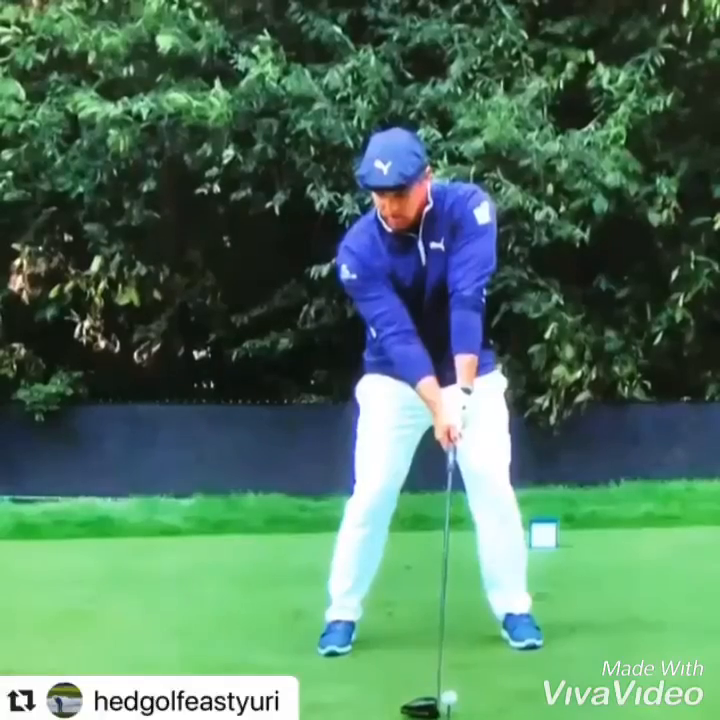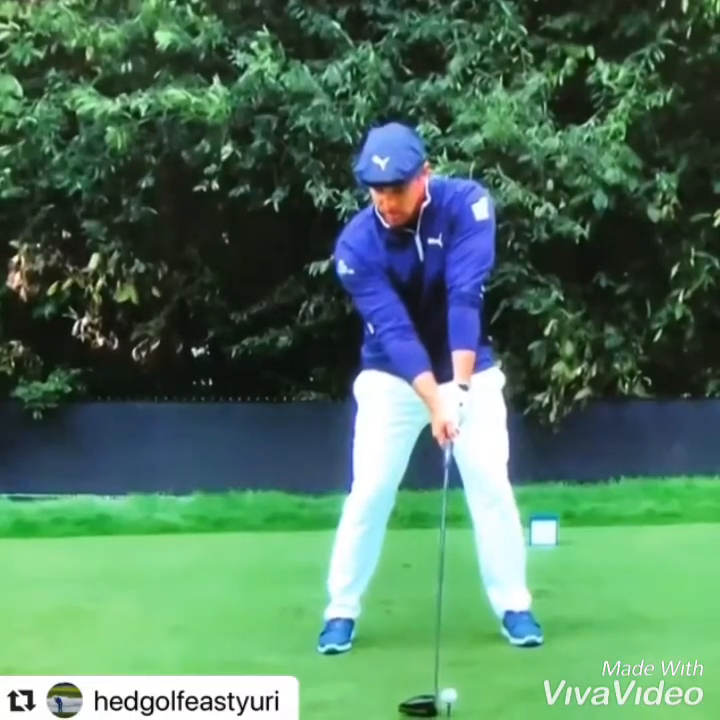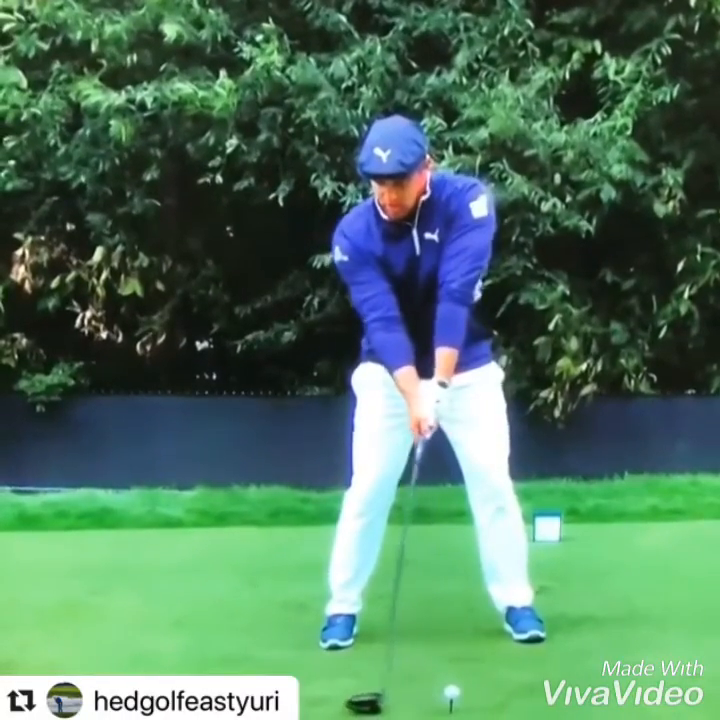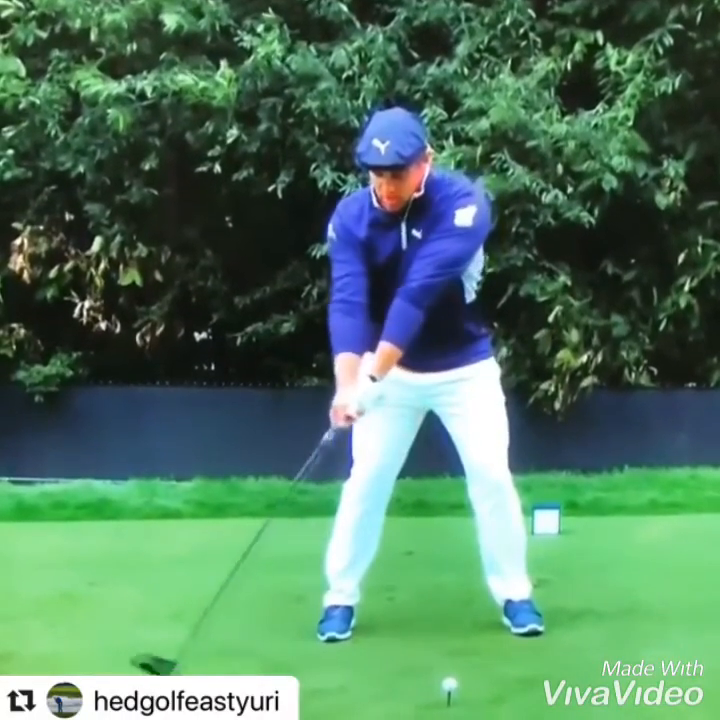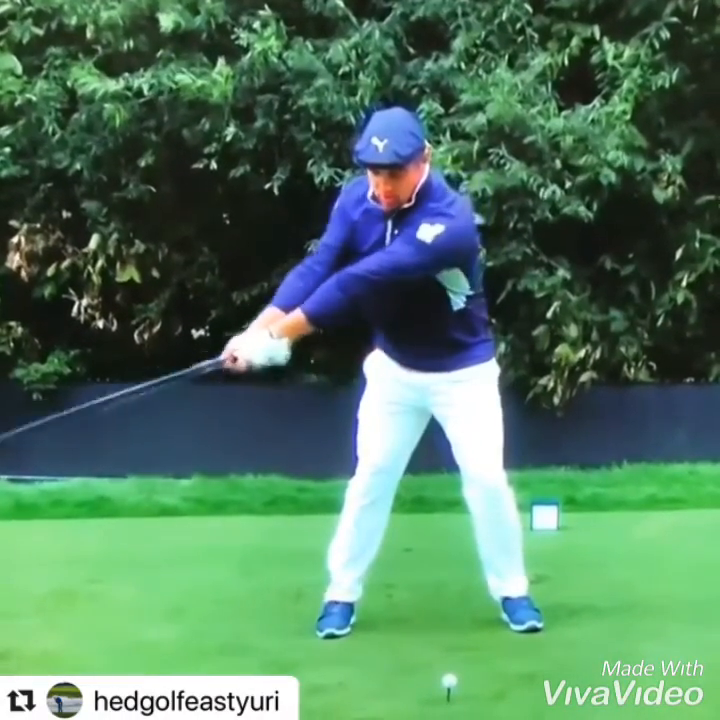
dt=1s
person 1, frame 1
left shoulder: (467, 206)
right shoulder: (358, 249)
left elbow: (469, 300)
right elbow: (395, 333)
left wrist: (462, 389)
right wrist: (437, 404)
left hip: (470, 376)
right hip: (394, 382)
left knee: (493, 486)
right knee: (372, 492)
left ankle: (513, 608)
right ankle: (342, 612)
person 1, frame 2
left shoulder: (466, 203)
right shoulder: (356, 245)
left elbow: (467, 298)
right elbow: (393, 329)
left wrist: (460, 386)
right wrist: (434, 402)
left hip: (469, 372)
right hip: (392, 380)
left knee: (491, 484)
right knee: (370, 490)
left ankle: (513, 605)
right ankle: (341, 609)
person 1, frame 3
left shoulder: (467, 200)
right shoulder: (354, 234)
left elbow: (457, 295)
right elbow: (381, 321)
left wrist: (442, 383)
right wrist: (412, 396)
left hip: (467, 369)
right hip: (388, 375)
left knee: (491, 481)
right knee: (369, 487)
left ankle: (514, 599)
right ankle: (343, 605)
person 1, frame 4
left shoulder: (464, 205)
right shoulder: (350, 216)
left elbow: (419, 294)
right elbow: (348, 301)
left wrist: (370, 378)
right wrist: (347, 380)
left hip: (465, 367)
right hip: (389, 368)
left knee: (491, 476)
right knee: (367, 479)
left ankle: (513, 593)
right ankle: (341, 596)
person 1, frame 5
left shoulder: (449, 221)
right shoulder: (356, 199)
left elbow: (358, 282)
right elbow: (318, 267)
left wrist: (279, 336)
right wrist: (259, 327)
left hip: (462, 371)
right hip: (393, 367)
left knee: (486, 479)
right knee: (371, 478)
left ankle: (511, 590)
right ankle: (342, 593)
